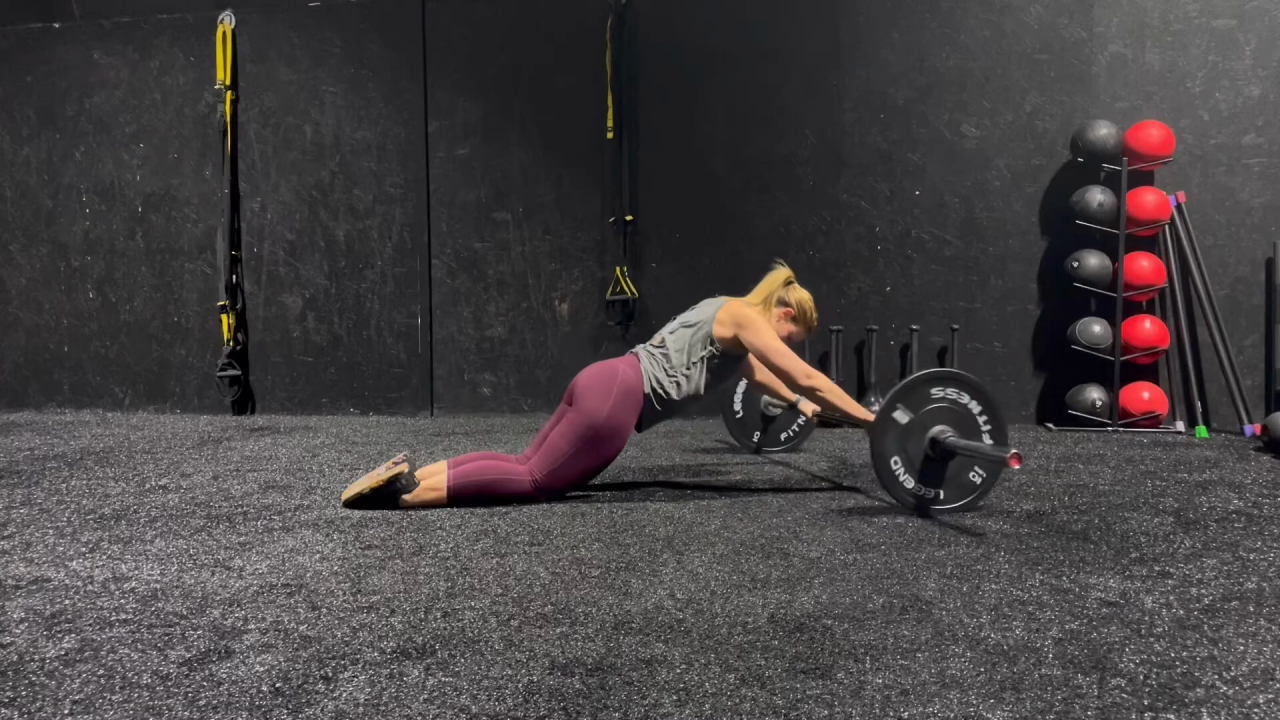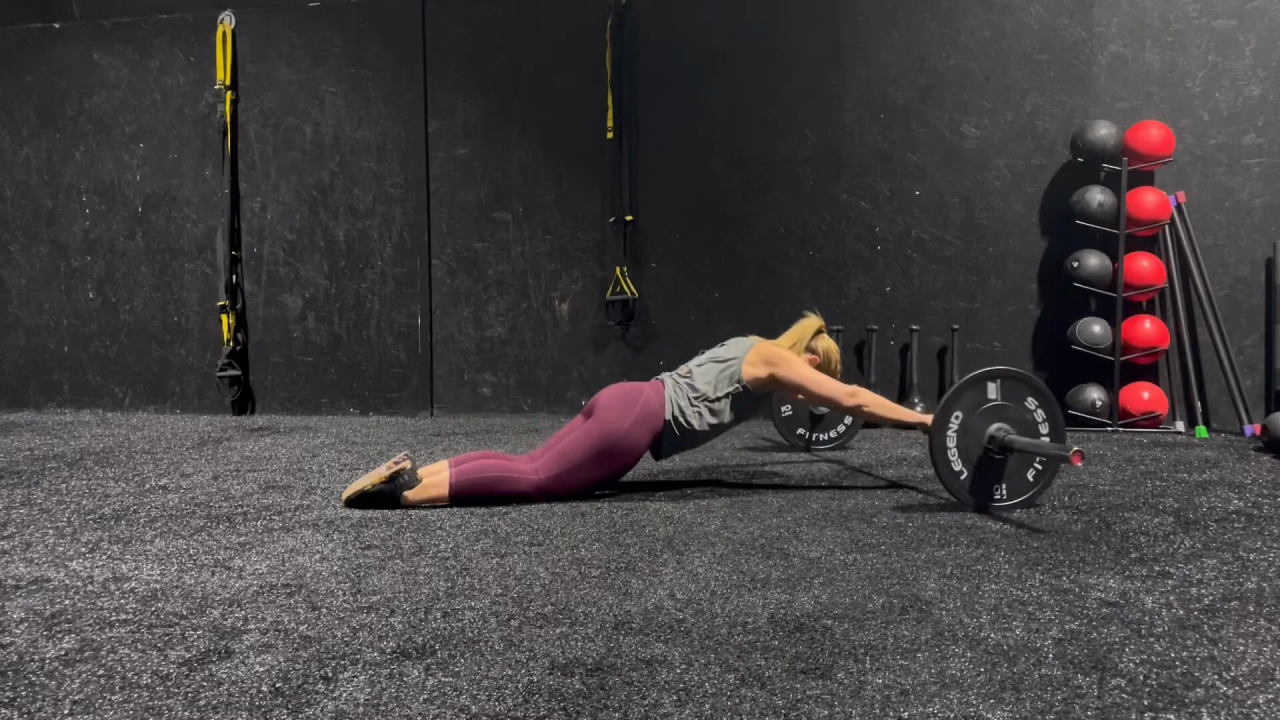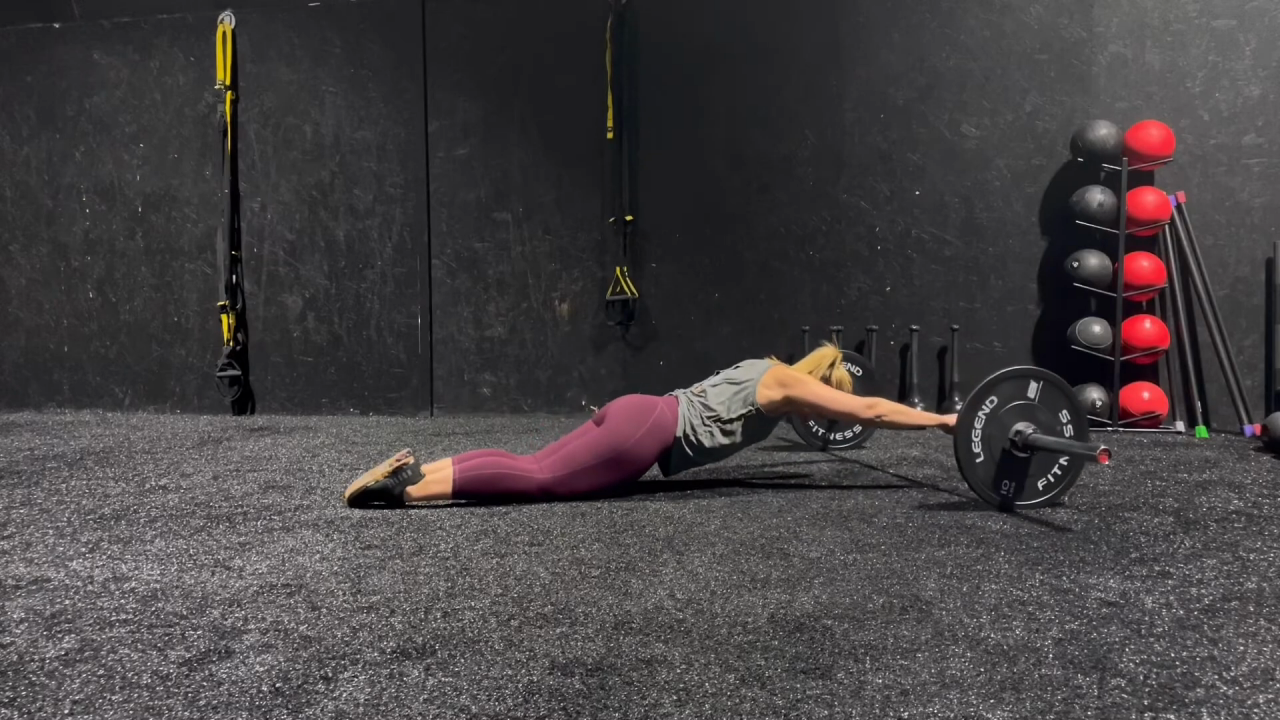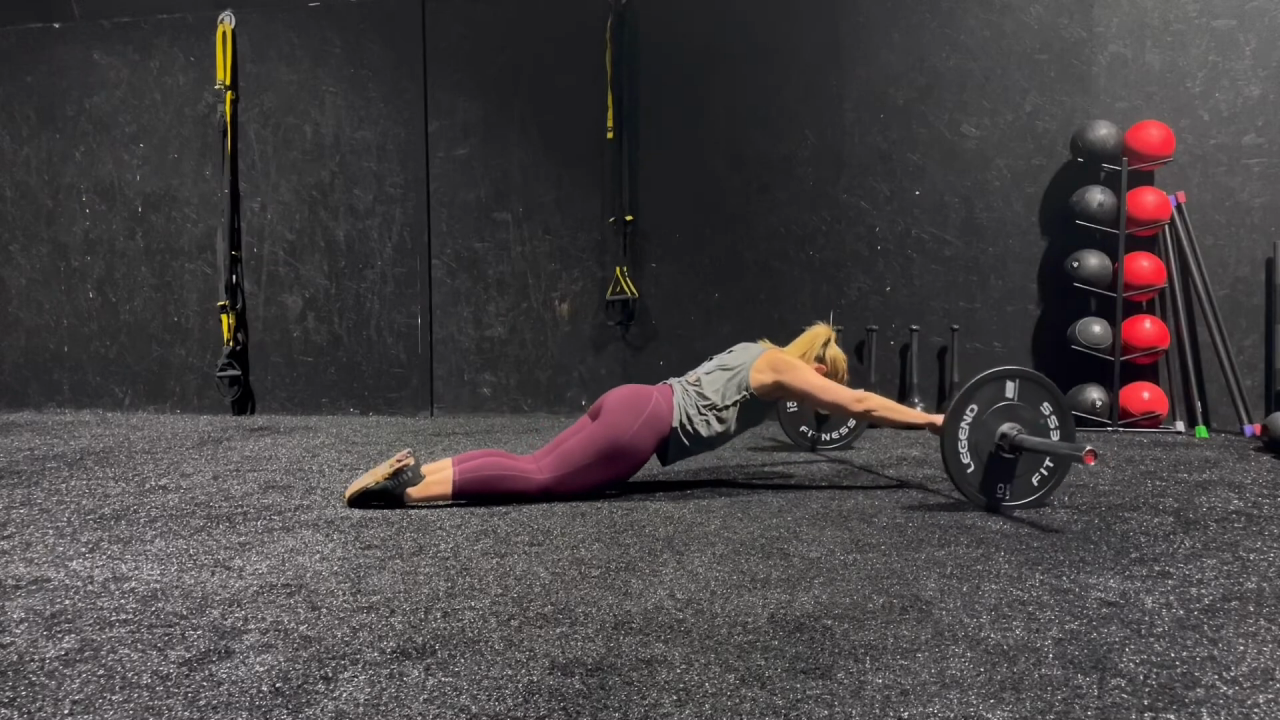
dt=0.4s
person 1, frame 1
left shoulder: (730, 313)
right shoulder: (748, 317)
left elbow: (755, 371)
right elbow: (807, 376)
left wrist: (800, 406)
right wrist: (872, 421)
left hip: (602, 384)
right hip: (617, 396)
left knee: (527, 467)
right knee: (537, 480)
left ankle: (412, 473)
right ankle: (406, 490)
person 1, frame 2
left shoulder: (758, 350)
right shoulder: (775, 359)
left elbow: (801, 394)
right elbow: (848, 396)
left wrist: (857, 412)
right wrist: (921, 421)
left hip: (622, 405)
right hip: (637, 418)
left knee: (530, 468)
right knee: (534, 478)
left ankle: (412, 471)
right ankle: (408, 488)
person 1, frame 3
left shoulder: (769, 369)
right shoulder: (787, 385)
left elbow: (855, 405)
right elbow: (868, 409)
right wrist: (942, 419)
left hip: (633, 415)
right hip: (646, 430)
left knee: (533, 467)
right knee: (535, 477)
left ankle: (412, 468)
right ankle: (407, 486)
person 1, frame 4
left shoulder: (762, 354)
right shoulder: (783, 368)
left elbow: (842, 400)
right elbow: (856, 402)
right wrist: (929, 421)
left hip: (629, 406)
right hip: (644, 422)
left knee: (534, 465)
right knee: (537, 478)
left ankle: (415, 469)
right ankle: (409, 487)
